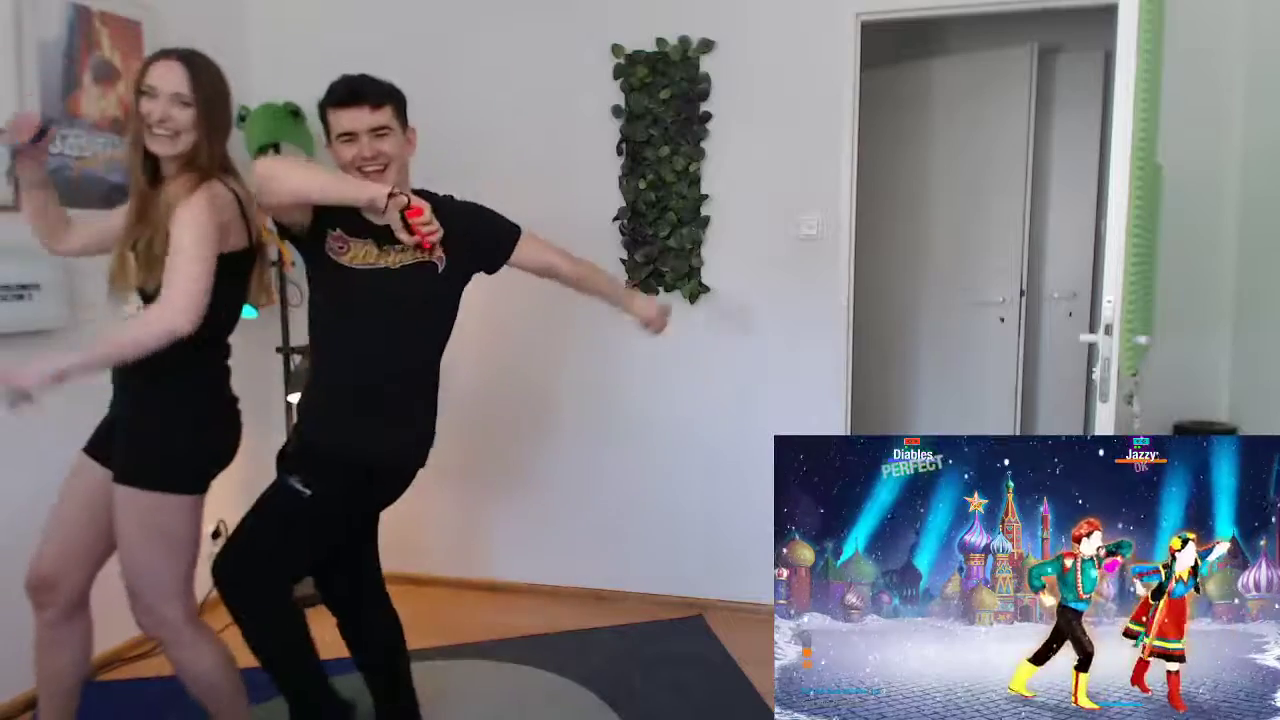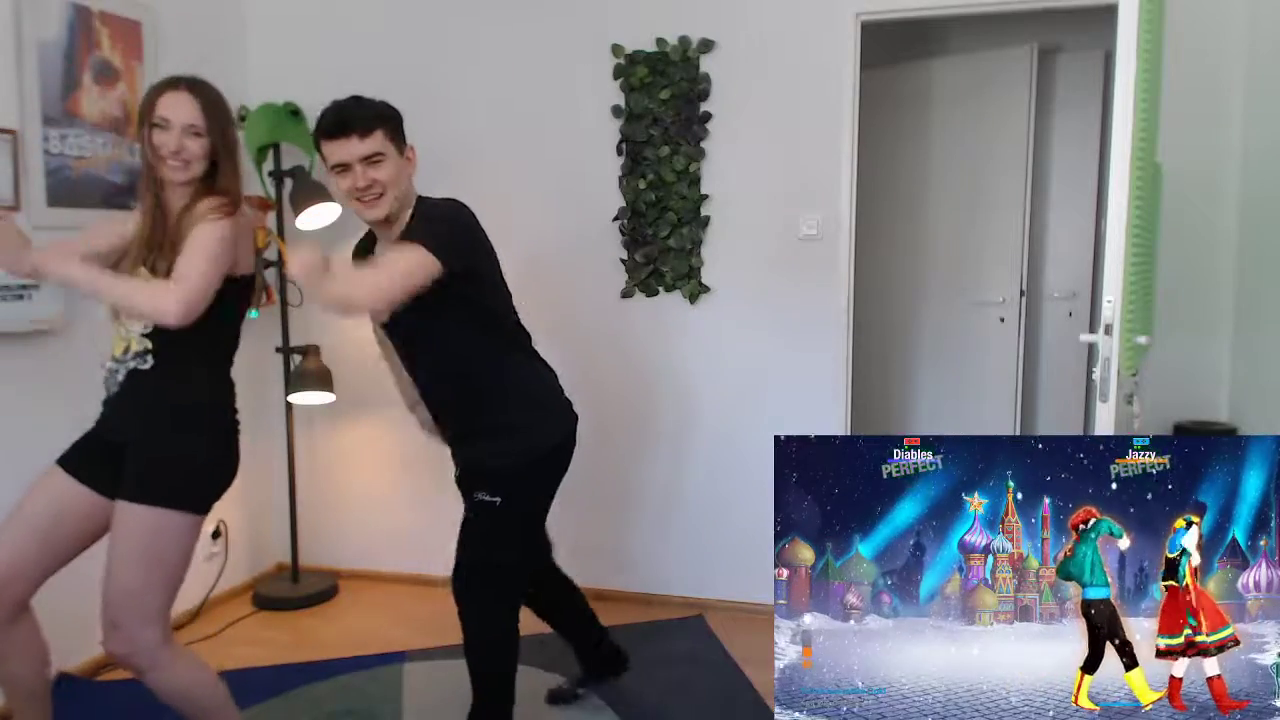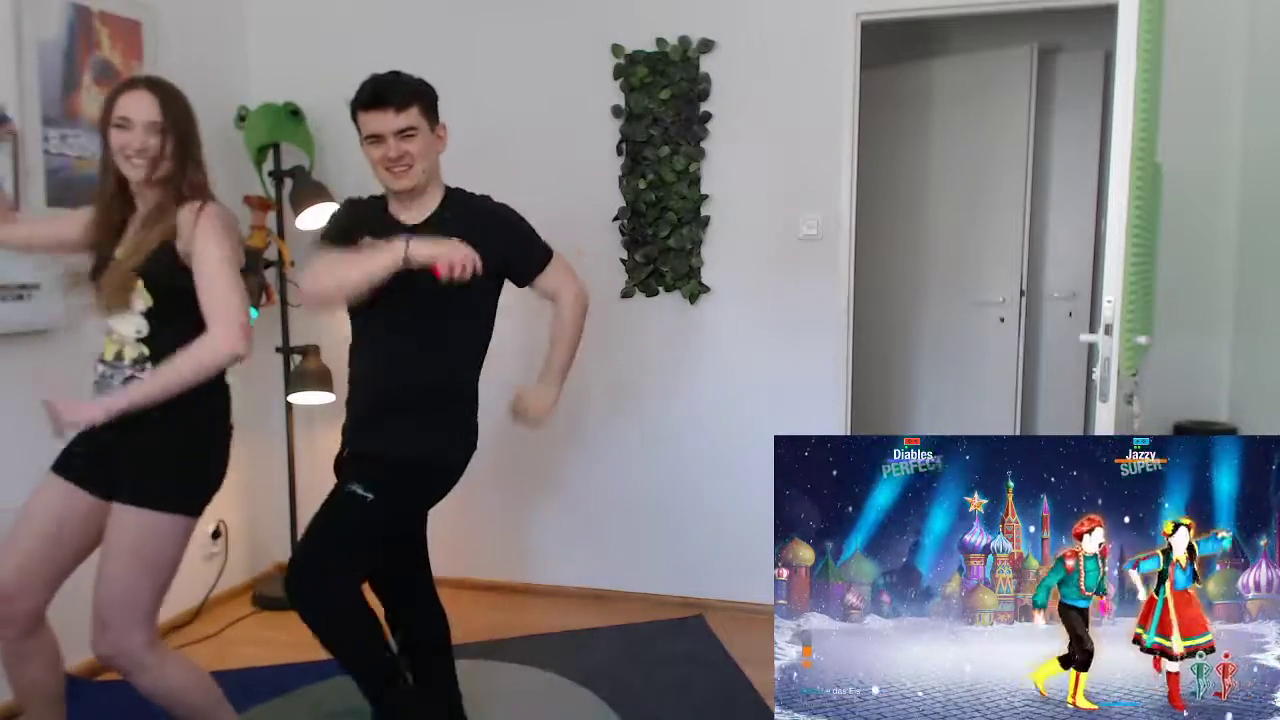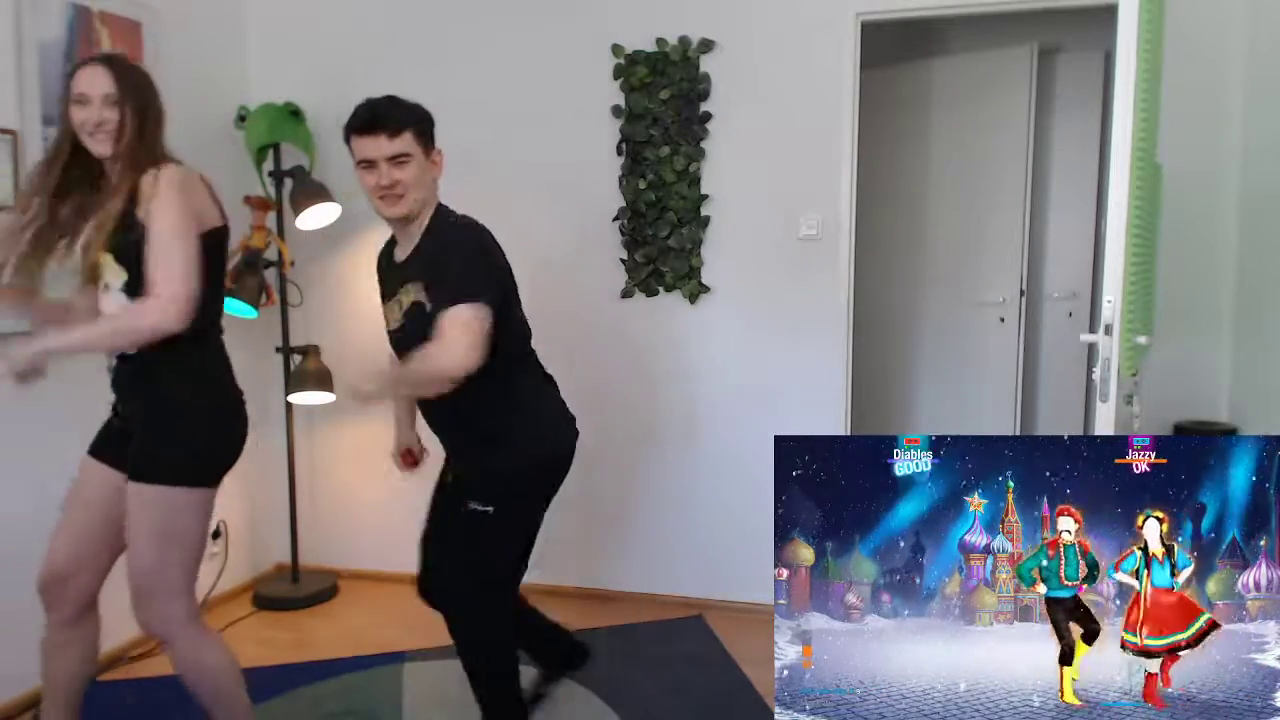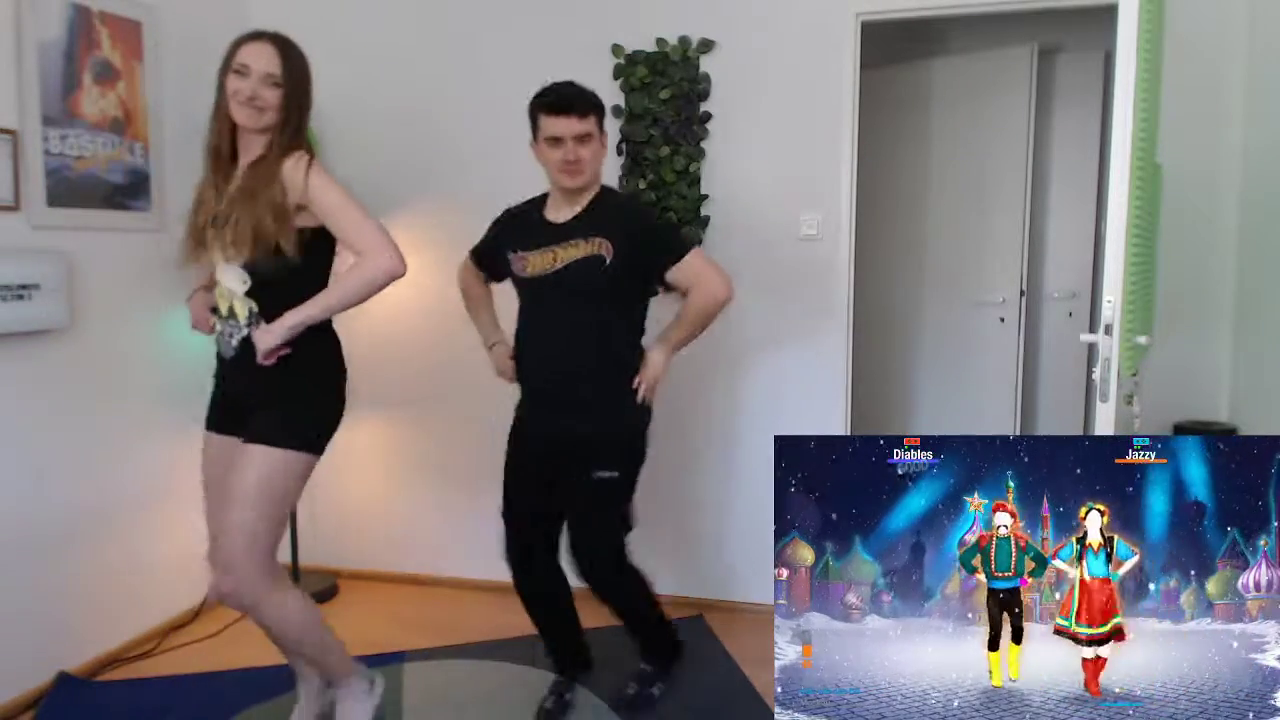
dt=1s
person 1, frame 1
left shoulder: (204, 198)
right shoulder: (161, 199)
left elbow: (180, 316)
right elbow: (64, 235)
left wrist: (54, 366)
left hip: (179, 417)
right hip: (144, 411)
left knee: (164, 615)
person 1, frame 2
left shoulder: (220, 219)
right shoulder: (149, 222)
left elbow: (174, 306)
left wrist: (75, 268)
left hip: (187, 438)
right hip: (122, 429)
left knee: (133, 640)
person 1, frame 3
left shoulder: (203, 219)
right shoulder: (117, 220)
left elbow: (229, 340)
left wrist: (108, 401)
left hip: (179, 437)
right hip: (113, 434)
left knee: (123, 642)
person 1, frame 4
left shoulder: (167, 183)
right shoulder: (106, 204)
left elbow: (167, 312)
right elbow: (92, 318)
left hip: (189, 411)
right hip: (138, 414)
left knee: (164, 615)
right knee: (62, 584)
person 1, frame 5
left shoulder: (297, 170)
right shoulder: (229, 173)
left elbow: (385, 260)
left wrist: (289, 321)
right wrist: (202, 296)
left hip: (298, 384)
right hip: (238, 378)
left knee: (239, 573)
right knee: (233, 564)
person 2, frame 1
left shoulder: (453, 222)
right shoulder: (320, 214)
left elbow: (550, 260)
right elbow: (265, 178)
left wrist: (631, 302)
right wrist: (385, 199)
left hip: (376, 446)
right hip: (327, 441)
left knee: (243, 574)
right knee: (349, 587)
person 2, frame 2
left shoulder: (447, 224)
right shoulder: (369, 253)
left elbow: (360, 295)
left wrist: (309, 271)
right wrist: (444, 423)
left hip: (528, 439)
right hip: (478, 446)
left knee: (483, 585)
right knee: (519, 569)
right ankle: (601, 657)
person 2, frame 3
left shoulder: (488, 221)
right shoulder: (354, 223)
left elbow: (569, 292)
right elbow: (315, 288)
left wrist: (549, 384)
right wrist: (411, 249)
left hip: (425, 442)
right hip: (368, 438)
left knee: (313, 581)
right knee: (401, 585)
person 2, frame 4
left shoulder: (461, 246)
right shoulder: (392, 258)
left elbow: (454, 358)
left wrist: (386, 384)
right wrist: (405, 423)
left hip: (525, 447)
right hip: (475, 450)
left knee: (472, 594)
right knee: (439, 581)
right ankle: (557, 651)
person 2, frame 5
left shoulder: (630, 220)
right shoulder: (515, 225)
left elbow: (714, 288)
right elbow: (470, 277)
left wrist: (662, 350)
right wrist: (496, 344)
left hip: (608, 424)
right hip: (536, 419)
left knee: (598, 555)
right knee: (527, 553)
left ankle: (662, 651)
right ankle: (570, 665)
person 3, frame 1
left shoulder: (1098, 555)
right shoulder: (1065, 561)
left elbow: (1126, 545)
right elbow: (1034, 572)
left wrist: (1118, 558)
right wrist: (1042, 594)
left hip: (1077, 613)
right hip: (1067, 612)
left knee: (1049, 649)
right knee: (1086, 651)
left ankle: (1018, 683)
right ankle: (1079, 696)
person 3, frame 2
left shoulder: (1072, 551)
right shoulder: (1084, 538)
left elbow: (1061, 573)
right elbow: (1104, 524)
right wrist: (1121, 536)
left hip: (1104, 603)
right hip: (1094, 604)
left knee: (1124, 647)
right knee: (1096, 652)
left ankle: (1144, 695)
right ankle: (1079, 697)
person 3, frame 3
left shoulder: (1100, 555)
right shoulder: (1068, 559)
right elbow: (1047, 583)
left wrist: (1103, 596)
right wrist: (1038, 609)
left hip: (1083, 609)
right hip: (1069, 609)
left knee: (1075, 654)
right knee: (1086, 649)
left ankle: (1039, 675)
right ankle: (1076, 697)
person 3, frame 4
left shoulder: (1082, 546)
right shoulder: (1049, 547)
left elbow: (1094, 567)
right elbow: (1023, 568)
left wrist: (1086, 583)
right wrist: (1036, 585)
left hip: (1073, 599)
right hip: (1054, 601)
left knee: (1094, 628)
right knee: (1067, 643)
left ankle: (1072, 662)
right ankle: (1066, 691)
person 3, frame 5
left shoulder: (1021, 541)
right shoulder: (984, 540)
left elbow: (1042, 560)
right elbow: (964, 558)
left wrist: (1029, 575)
right wrist: (977, 573)
left hip: (1013, 592)
right hip: (994, 592)
left knee: (1017, 627)
right knee: (995, 632)
left ankle: (1014, 665)
right ankle: (995, 674)
person 4, frame 1
left shoulder: (1195, 561)
right shoulder: (1162, 571)
left elbow: (1224, 545)
right elbow: (1135, 571)
left wrist: (1209, 560)
right wrist: (1139, 588)
left hip: (1179, 606)
right hip: (1162, 608)
left knee: (1152, 645)
right knee: (1174, 649)
left ankle: (1137, 678)
right ankle: (1174, 695)
person 4, frame 2
left shoulder: (1187, 554)
right shoulder: (1177, 544)
right elbow: (1178, 535)
right wrist: (1194, 552)
left hip: (1195, 603)
right hip: (1180, 603)
left knee: (1209, 648)
right knee: (1191, 649)
left ankle: (1222, 700)
right ankle: (1174, 695)
person 4, frame 3
left shoulder: (1192, 548)
right shoulder: (1161, 556)
left elbow: (1217, 540)
right elbow: (1132, 566)
left wrist: (1225, 537)
right wrist: (1141, 589)
left hip: (1186, 601)
right hip: (1168, 602)
left knee: (1190, 644)
right knee: (1174, 647)
left ankle: (1161, 659)
right ankle: (1174, 694)
person 4, frame 4
left shoulder: (1172, 549)
right shoulder: (1138, 553)
left elbow: (1190, 563)
right elbow: (1115, 571)
left wrist: (1179, 581)
right wrist: (1136, 584)
left hip: (1171, 601)
right hip: (1150, 603)
left knee: (1188, 636)
right knee: (1154, 649)
left ankle: (1166, 663)
right ankle: (1150, 693)
person 4, frame 5
left shoulder: (1112, 541)
right shoulder: (1076, 543)
left elbow: (1134, 555)
right elbow: (1054, 558)
left wrist: (1119, 573)
right wrist: (1072, 572)
left hip: (1105, 592)
right hip: (1084, 592)
left knee: (1106, 636)
right knee: (1086, 637)
left ankle: (1095, 677)
right ankle: (1089, 679)
